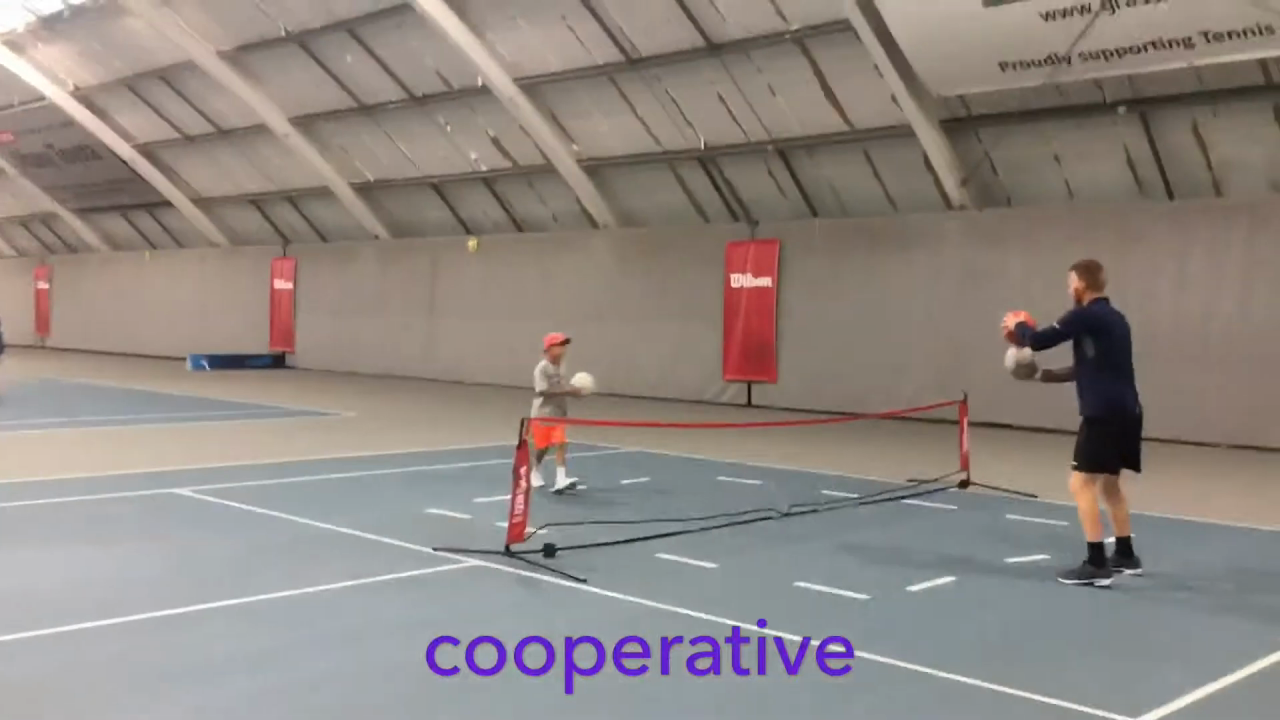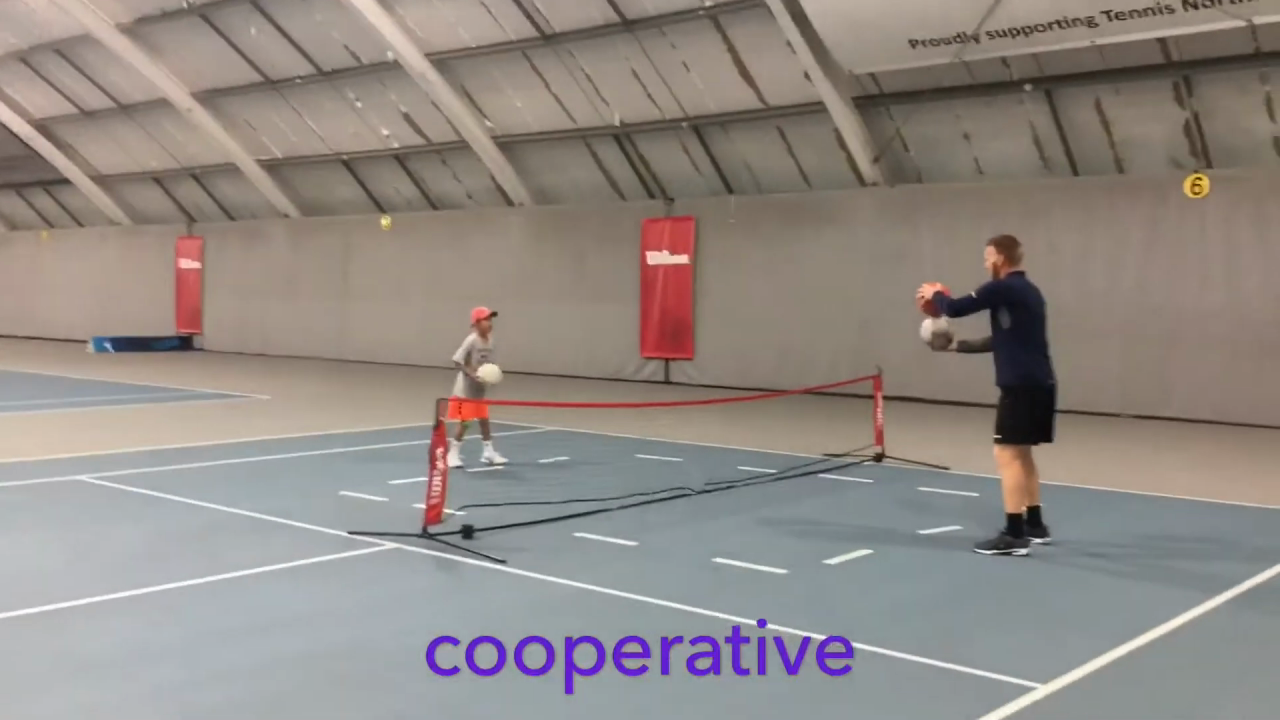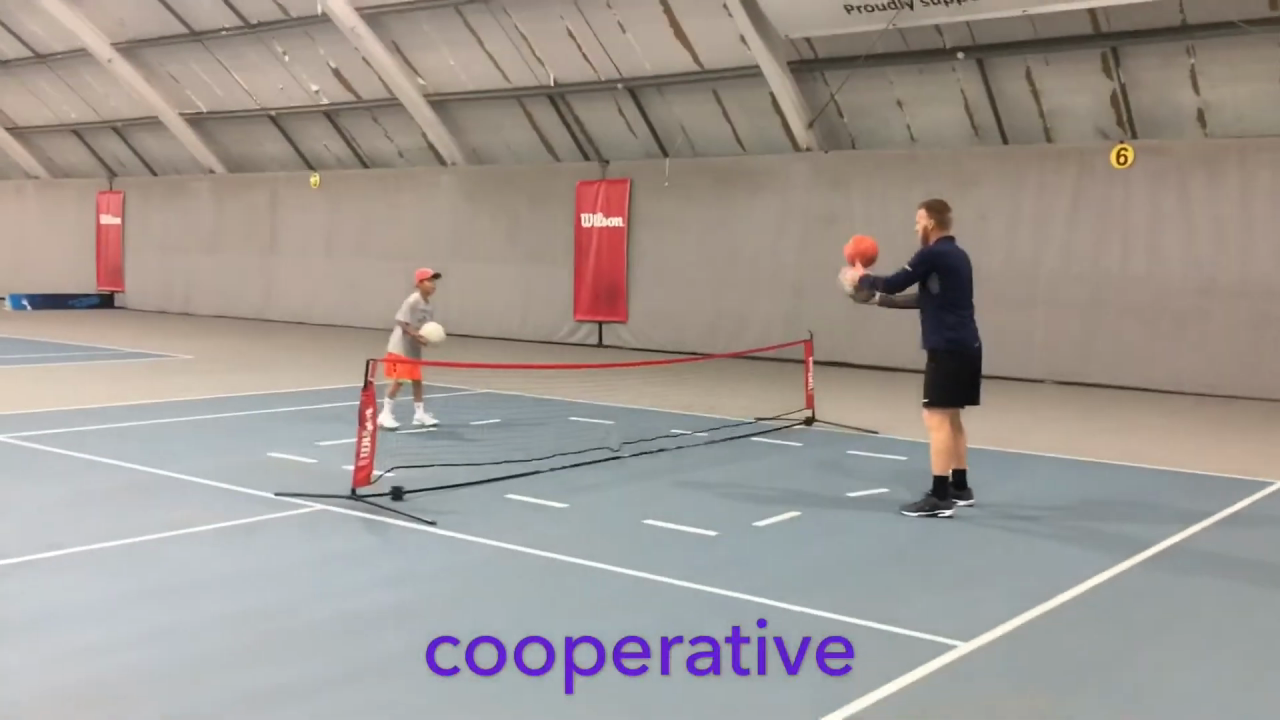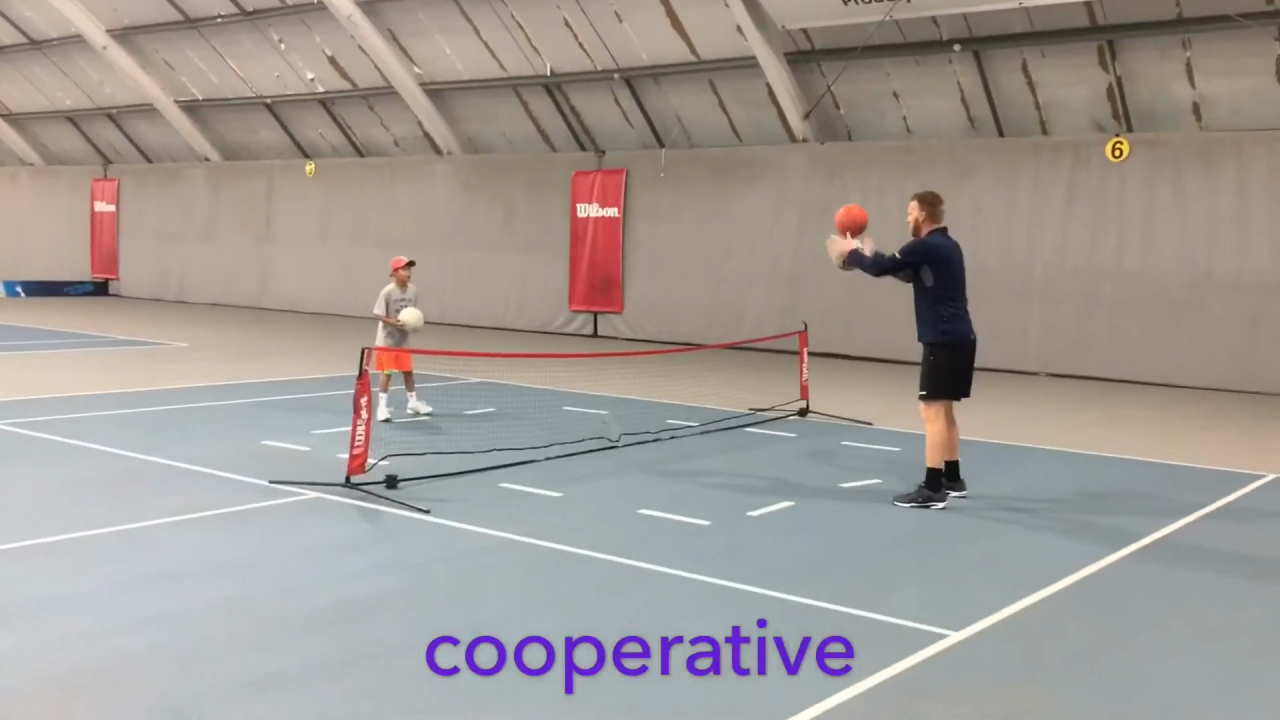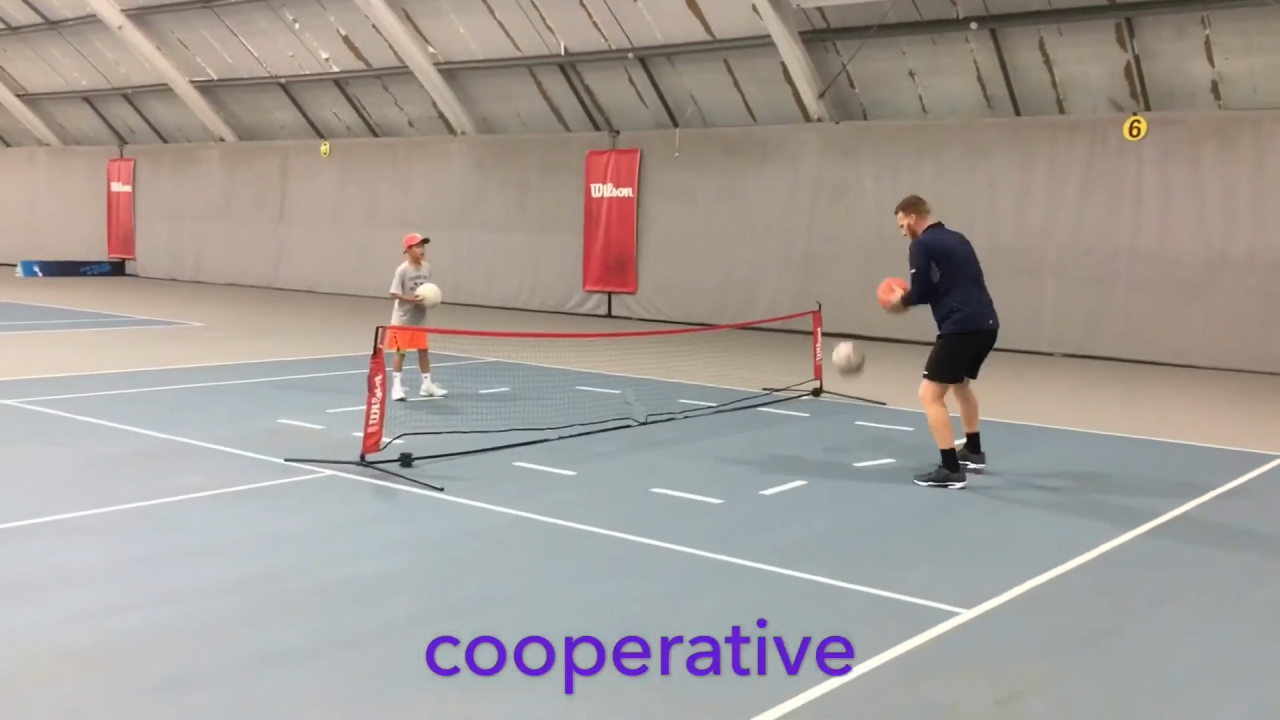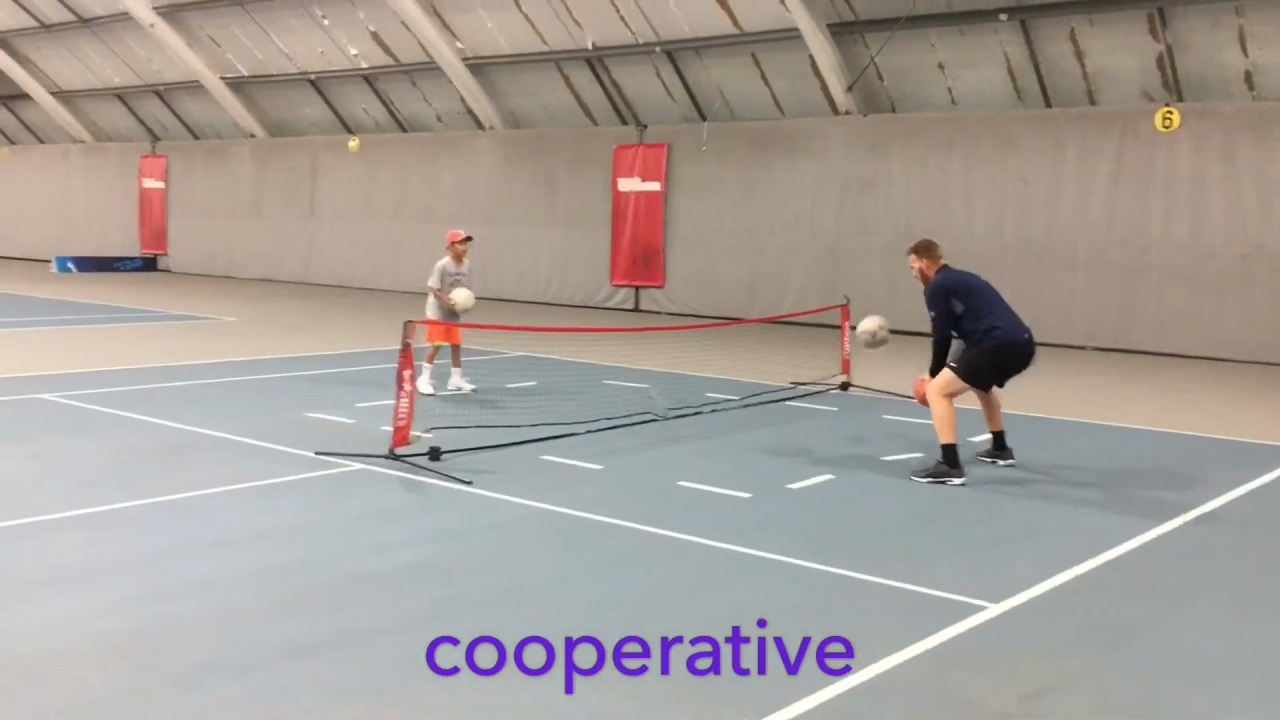
dt=0.4s
person 1, frame 1
left shoulder: (1085, 316)
right shoulder: (1114, 319)
left elbow: (1039, 341)
left wrist: (1017, 326)
right wrist: (1043, 375)
left hip: (1104, 413)
right hip: (1126, 411)
left knee: (1081, 483)
right knee: (1110, 483)
left ankle: (1096, 565)
right ankle: (1125, 555)
person 1, frame 2
left shoulder: (1003, 288)
right shoulder: (1027, 291)
left elbow: (956, 308)
left wrist: (934, 295)
right wrist: (958, 345)
left hip: (1021, 385)
right hip: (1038, 383)
left knee: (1006, 455)
right knee: (1021, 454)
left ankle: (1014, 535)
right ankle: (1034, 524)
person 1, frame 3
left shoulder: (933, 255)
right shoulder: (956, 256)
left elbow: (894, 282)
right elbow: (926, 298)
left wrist: (861, 279)
right wrist: (878, 298)
left hip: (948, 349)
right hip: (965, 347)
left knee: (936, 419)
right knee: (951, 418)
left ankle: (939, 497)
right ankle: (960, 487)
person 1, frame 4
left shoulder: (925, 246)
right shoulder: (946, 246)
left elbow: (880, 268)
right elbow: (910, 274)
left wrist: (850, 252)
right wrist: (870, 252)
left hip: (943, 341)
right hip: (958, 338)
left knee: (932, 412)
right knee: (943, 410)
left ankle: (932, 489)
right ankle: (952, 479)
person 1, frame 5
left shoulder: (923, 245)
right shoulder: (956, 239)
left elbow: (920, 293)
left wrist: (902, 300)
right wrist: (910, 296)
left hip: (961, 329)
right hip: (985, 324)
left knee: (930, 395)
right knee: (960, 384)
left ankle: (951, 469)
right ankle: (973, 450)
person 1, frame 6
left shoulder: (936, 286)
right shoulder: (962, 279)
left elbow: (942, 336)
left wrist: (934, 374)
right wrist: (950, 369)
left hip: (1001, 346)
right hip: (1022, 344)
left knee: (937, 392)
right knee: (980, 382)
left ankle: (950, 465)
right ankle: (1000, 449)
